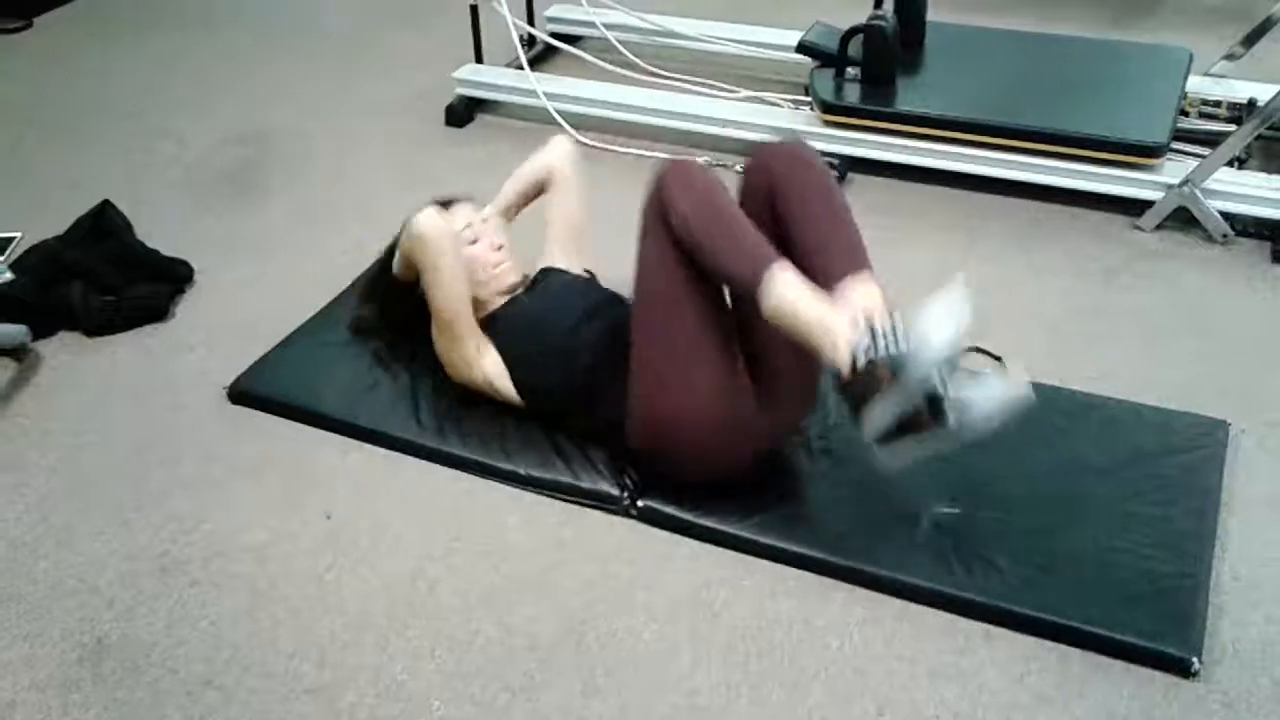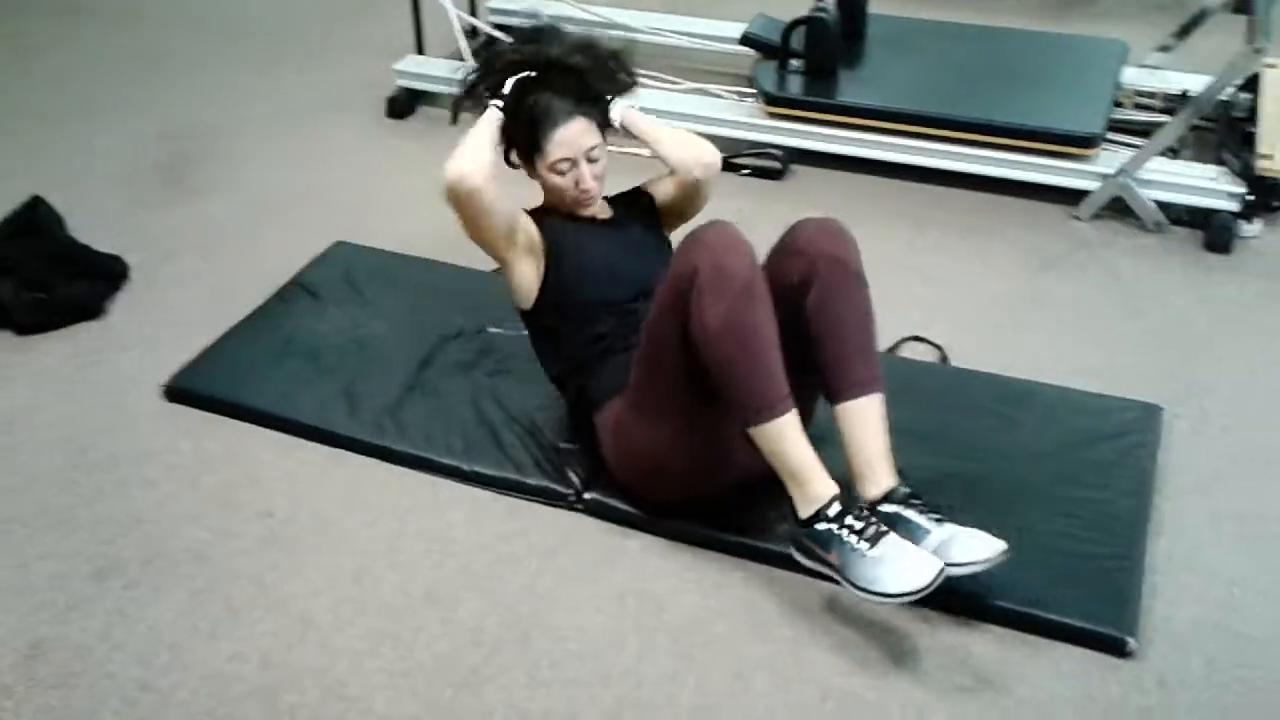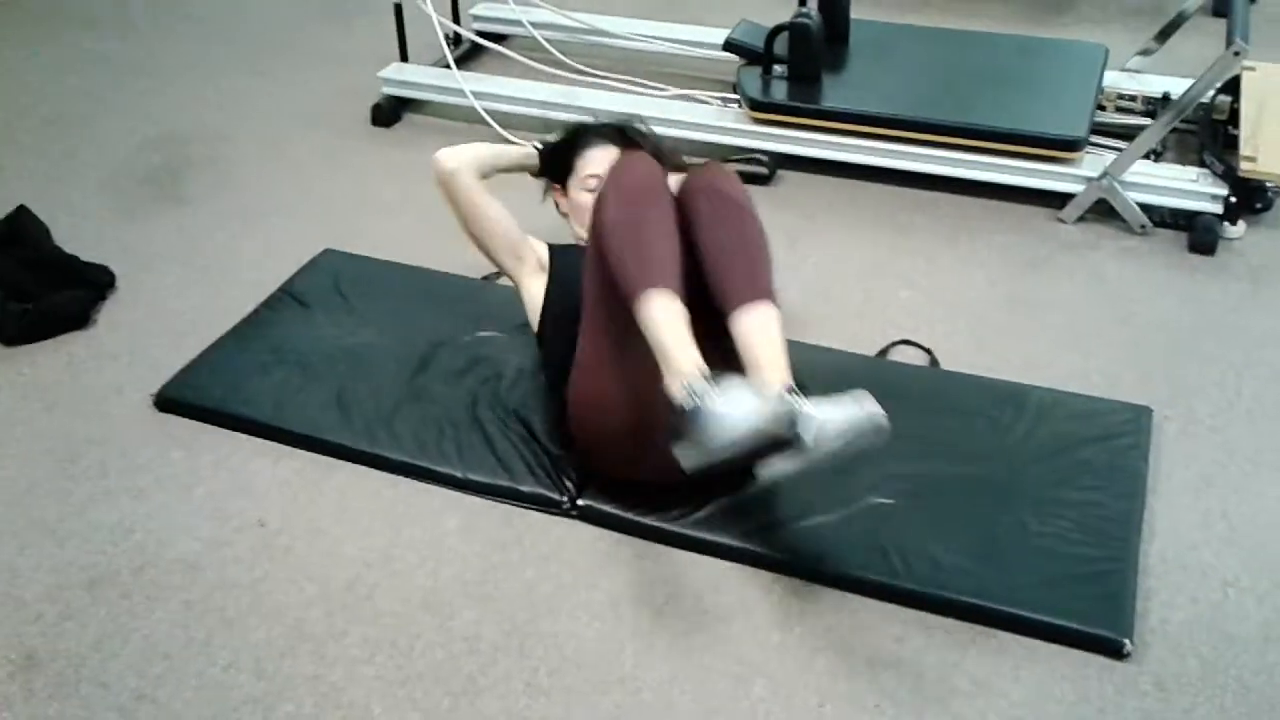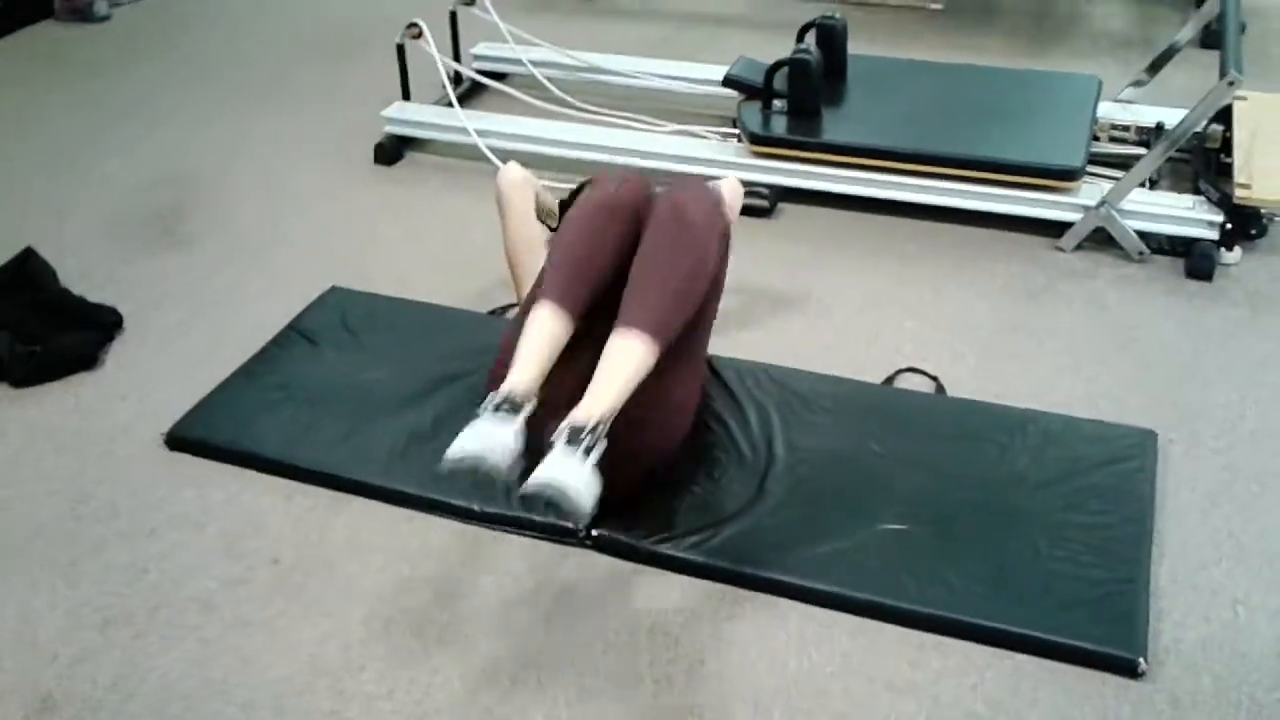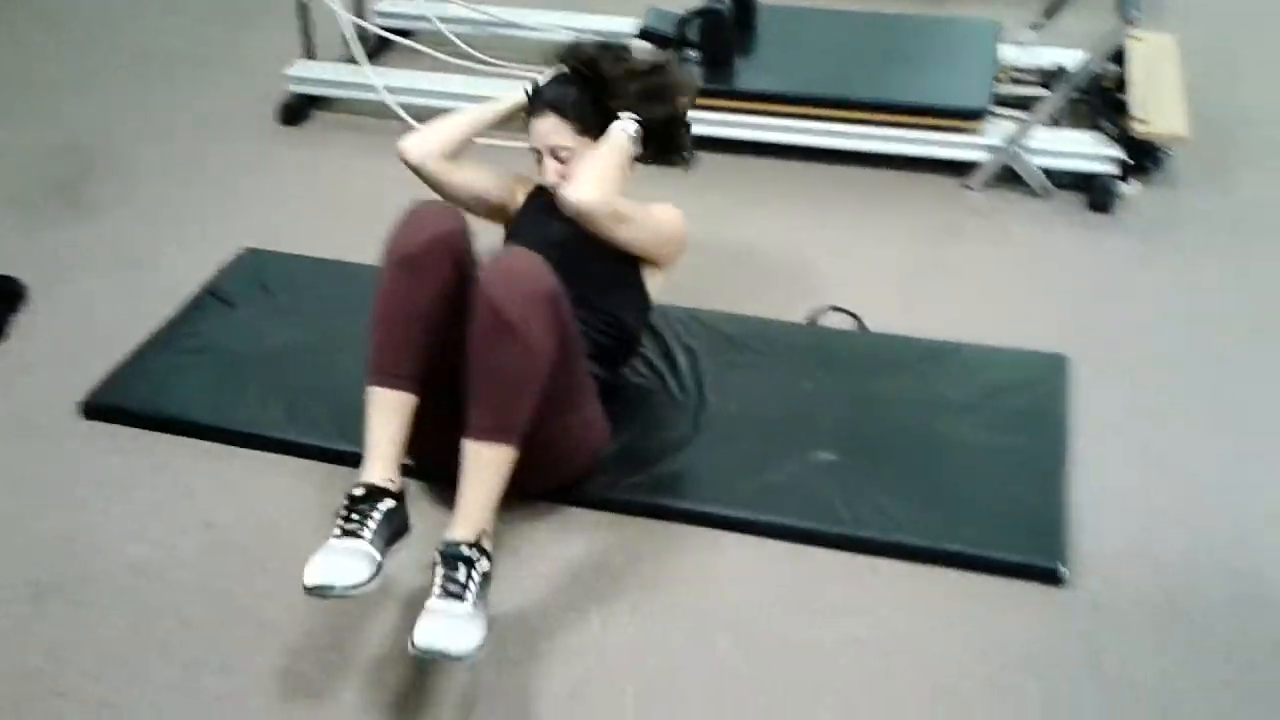
dt=0.4s
person 1, frame 1
left shoulder: (556, 278)
right shoulder: (475, 354)
left elbow: (562, 153)
right elbow: (429, 230)
left wrist: (491, 213)
right wrist: (417, 244)
left hip: (762, 394)
right hip: (690, 423)
left knee: (783, 164)
right knee: (681, 182)
right ankle: (859, 358)
person 1, frame 2
left shoulder: (643, 209)
right shoulder: (525, 239)
left elbow: (702, 164)
right elbow: (463, 180)
left wrist: (618, 112)
right wrist: (497, 112)
left hip: (744, 416)
right hip: (660, 443)
left knee: (819, 243)
right knee: (718, 250)
left ankle: (880, 497)
right ankle: (821, 514)
person 1, frame 3
right shoulder: (540, 264)
left elbow: (697, 189)
right elbow: (450, 166)
left wrist: (648, 174)
right wrist: (535, 157)
right hip: (621, 423)
left knee: (714, 183)
right knee: (633, 178)
left ankle: (780, 408)
right ankle: (695, 398)
person 1, frame 4
right shoulder: (543, 283)
left elbow: (729, 191)
right elbow: (513, 179)
right wrist: (560, 215)
left hip: (634, 432)
right hip: (547, 407)
left knee: (693, 206)
right knee: (617, 194)
left ankle: (583, 438)
right ankle: (510, 404)
person 1, frame 5
left shoulder: (659, 230)
right shoulder: (525, 200)
left elbow: (584, 198)
right elbow: (418, 150)
left wrist: (624, 127)
right wrist: (528, 100)
left hip: (548, 436)
right hip: (454, 418)
left knee: (516, 276)
right knee: (428, 226)
left ankle: (468, 549)
right ankle: (376, 494)
